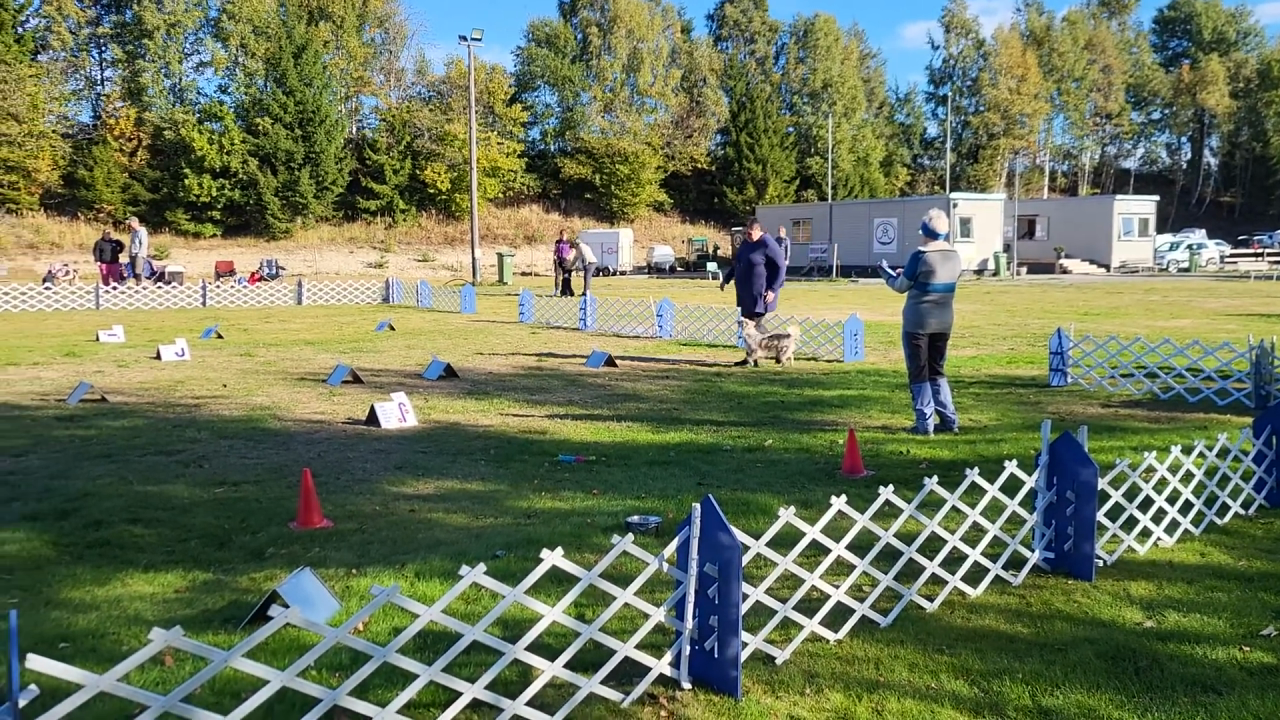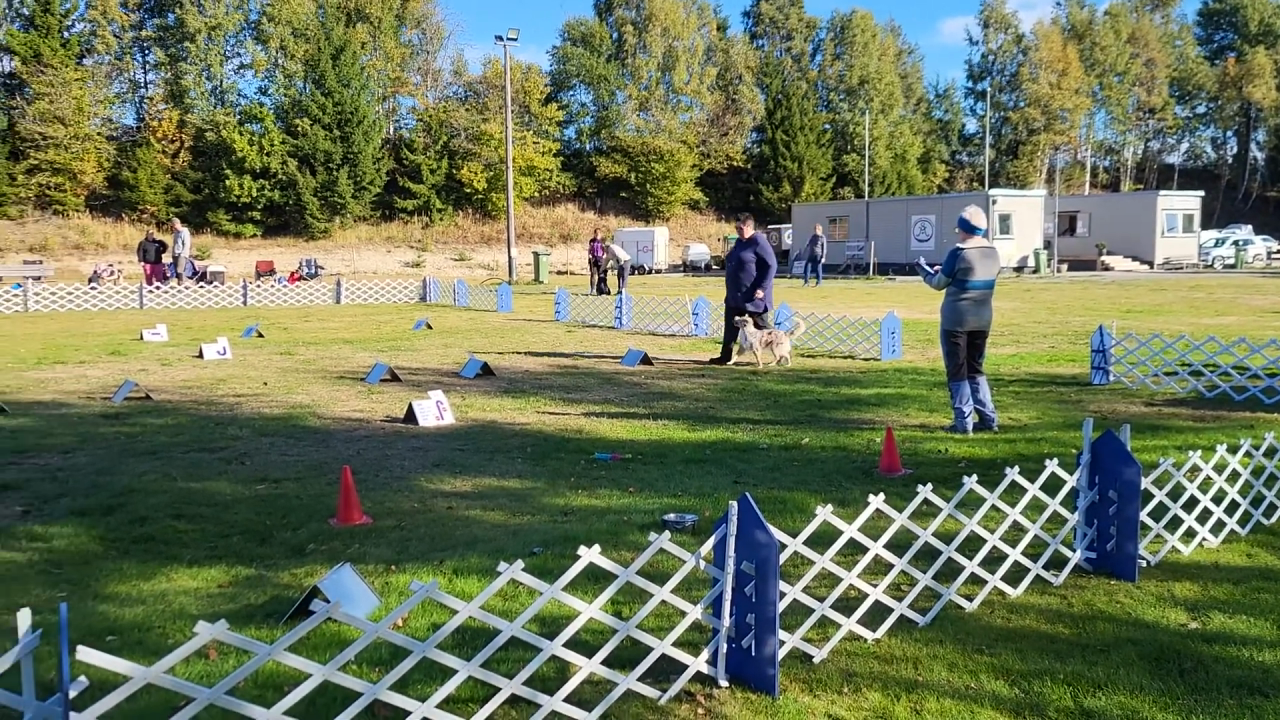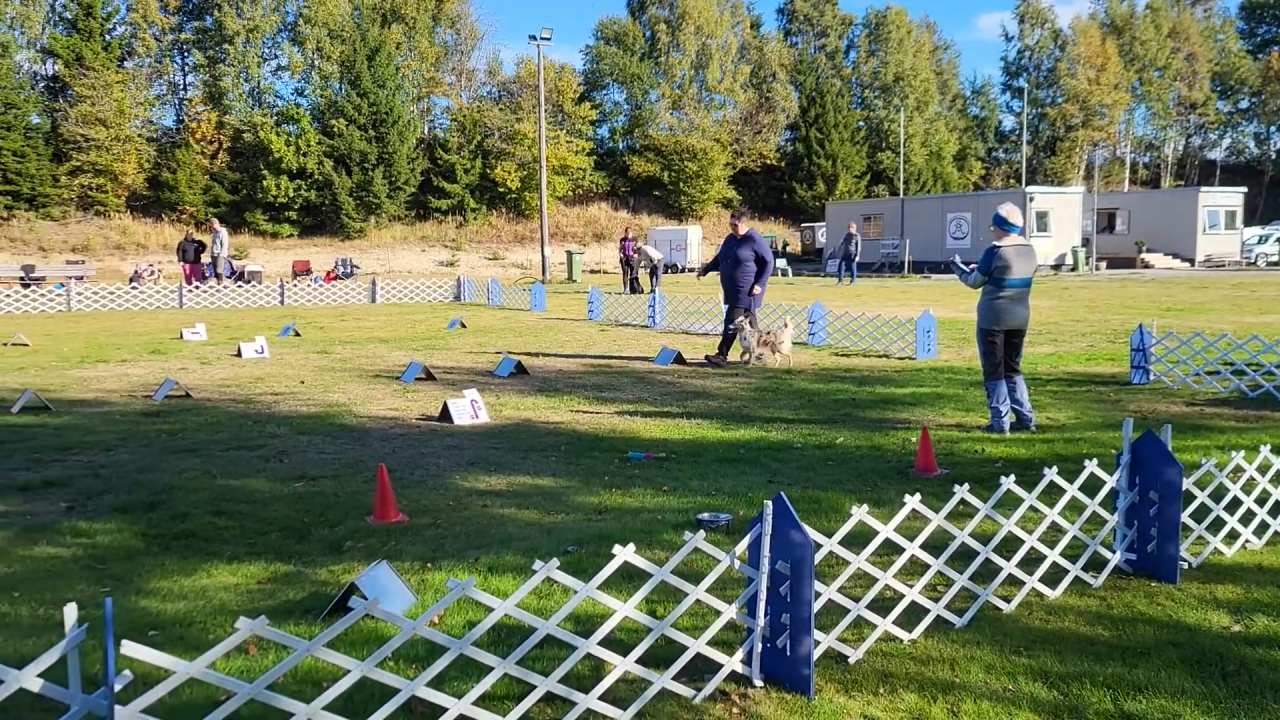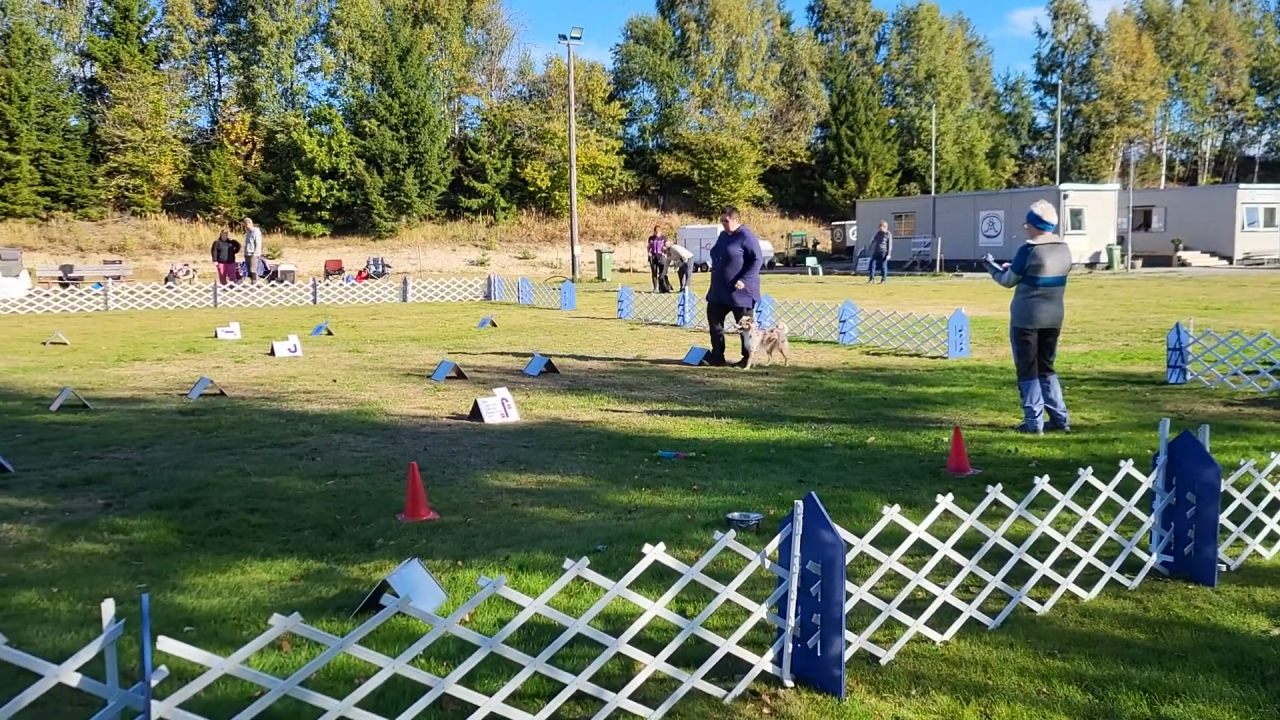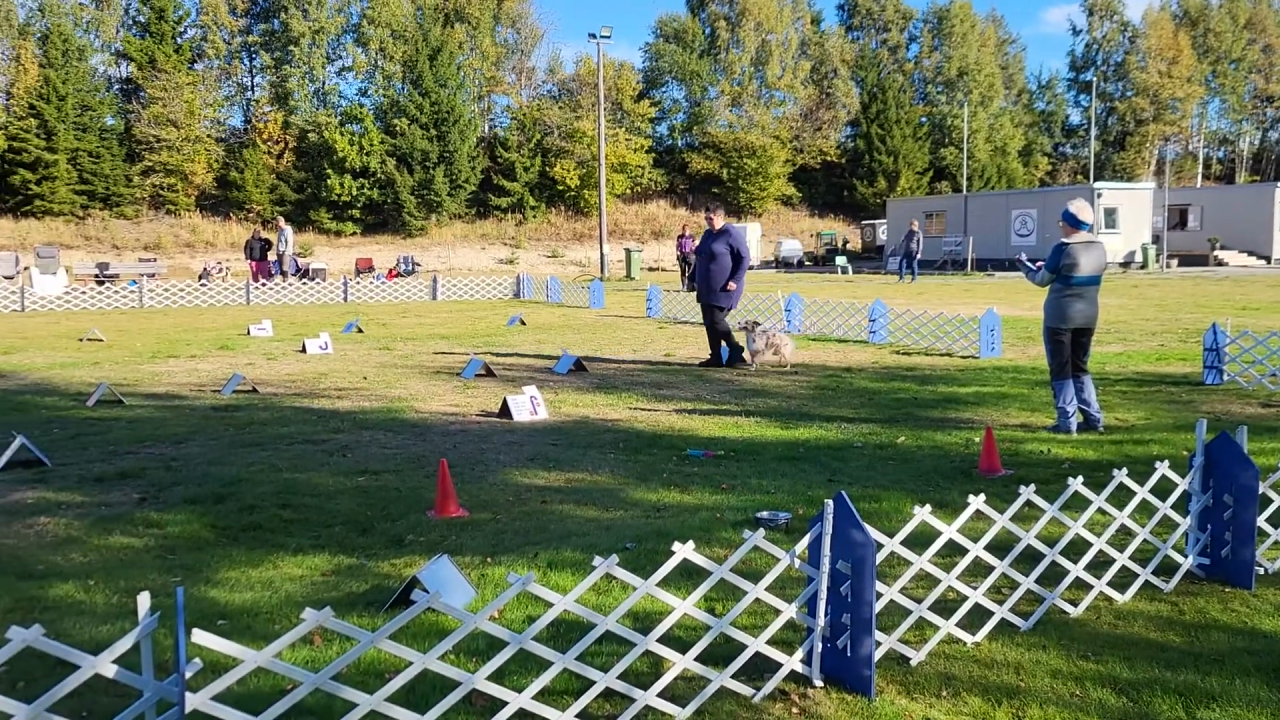
dt=0.4s
person 1, frame 1
left shoulder: (921, 256)
right shoulder: (955, 257)
left elbow: (901, 287)
left wrist: (886, 272)
right wrist: (905, 274)
left hip: (918, 322)
right hip: (943, 322)
left knee: (919, 374)
right knee: (937, 371)
left ankle: (924, 424)
right ankle: (949, 420)
person 1, frame 2
left shoulder: (959, 253)
right shoulder: (993, 254)
left elbow: (939, 284)
left wrist: (924, 270)
right wrist: (944, 271)
left hip: (956, 319)
right hip: (982, 320)
left knee: (957, 372)
right knee: (975, 370)
left ankle: (963, 423)
right ankle: (988, 419)
person 1, frame 3
left shoulder: (995, 251)
right shoulder: (1030, 252)
left elbow: (975, 282)
left wrist: (959, 267)
right wrist: (980, 270)
left hip: (992, 318)
right hip: (1019, 318)
left knee: (994, 371)
right knee: (1012, 369)
left ankle: (1000, 422)
right ankle: (1026, 418)
person 1, frame 4
left shoulder: (1029, 250)
right shoulder: (1065, 250)
left elbow: (1009, 281)
left wrist: (992, 267)
right wrist: (1013, 268)
left hip: (1026, 317)
right hip: (1054, 318)
left knee: (1027, 370)
right knee: (1046, 368)
left ankle: (1034, 422)
right ankle: (1060, 418)
person 1, frame 5
left shoulder: (1063, 249)
right shoulder: (1100, 249)
left elbow: (1042, 280)
left wrist: (1025, 265)
right wrist: (1047, 267)
left hip: (1060, 317)
right hip: (1088, 317)
left knee: (1061, 370)
right knee: (1080, 368)
left ankle: (1067, 422)
right ankle: (1094, 419)
